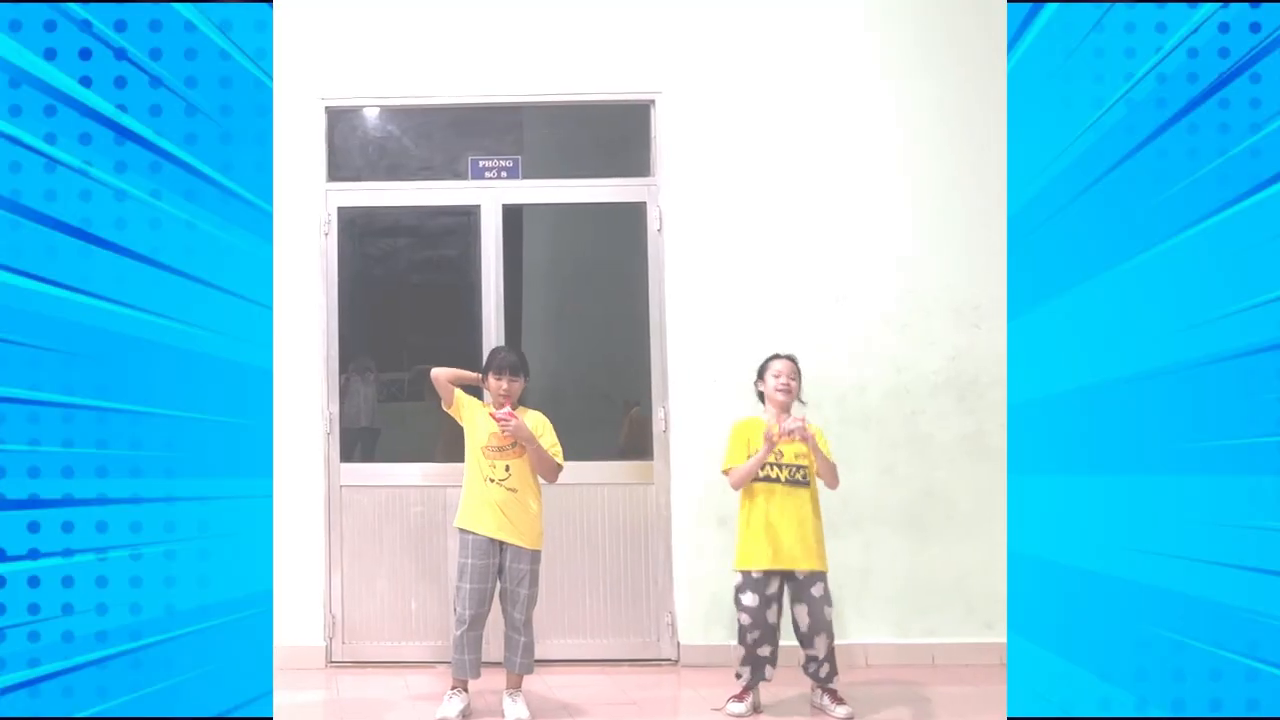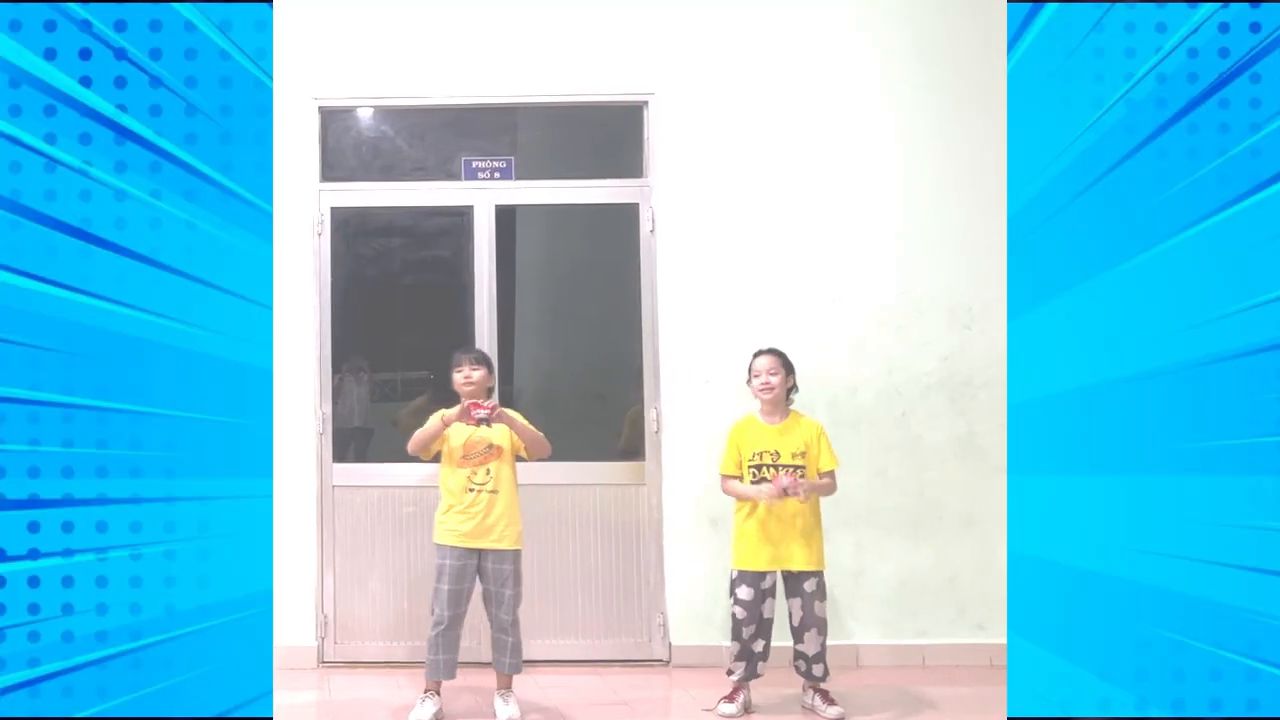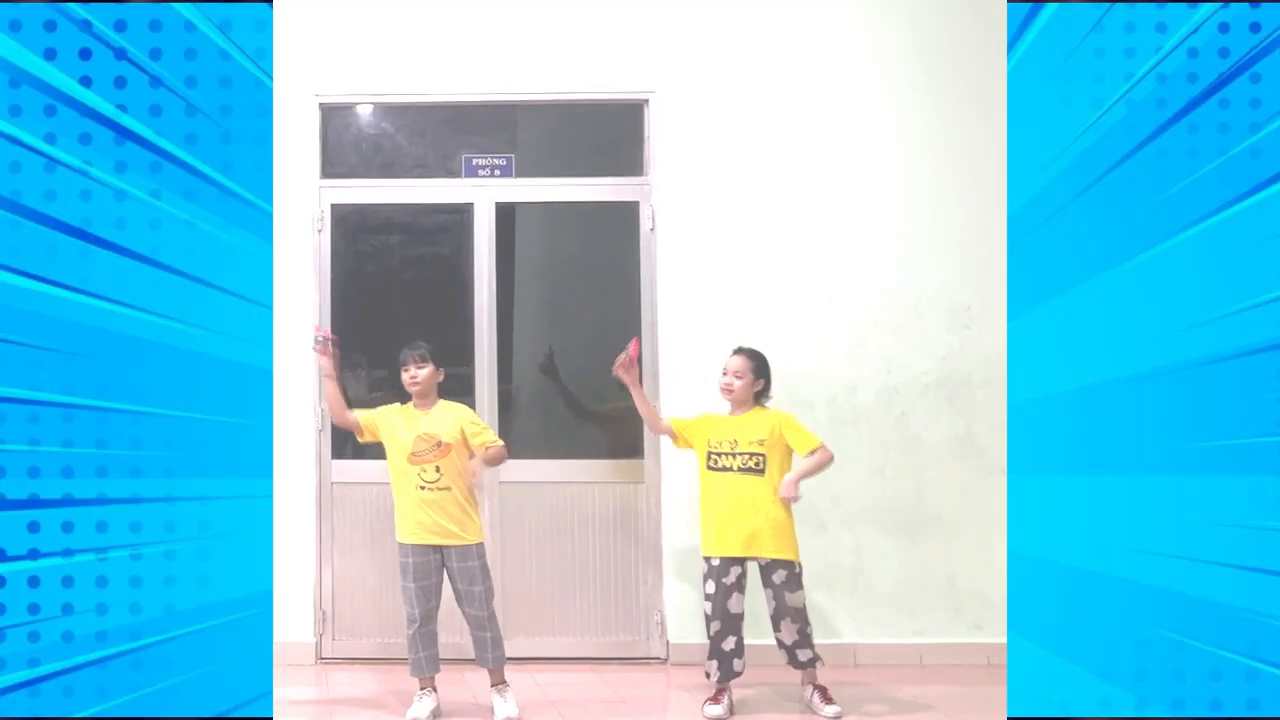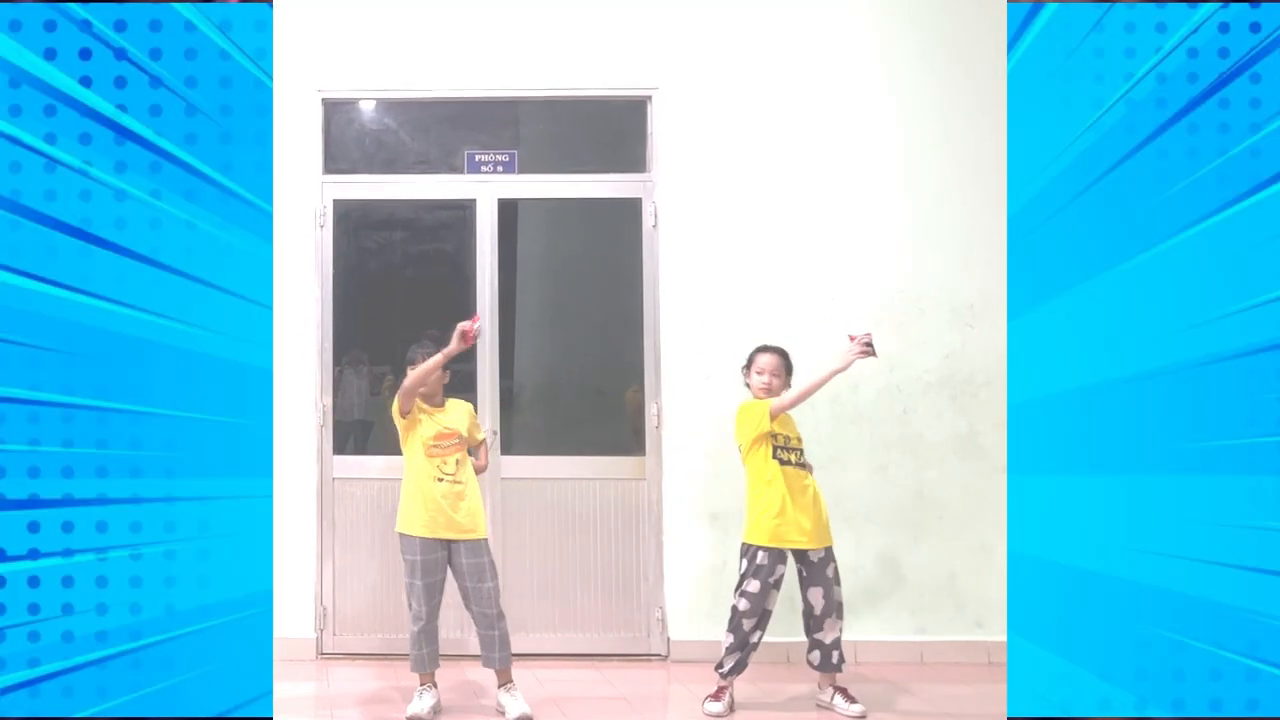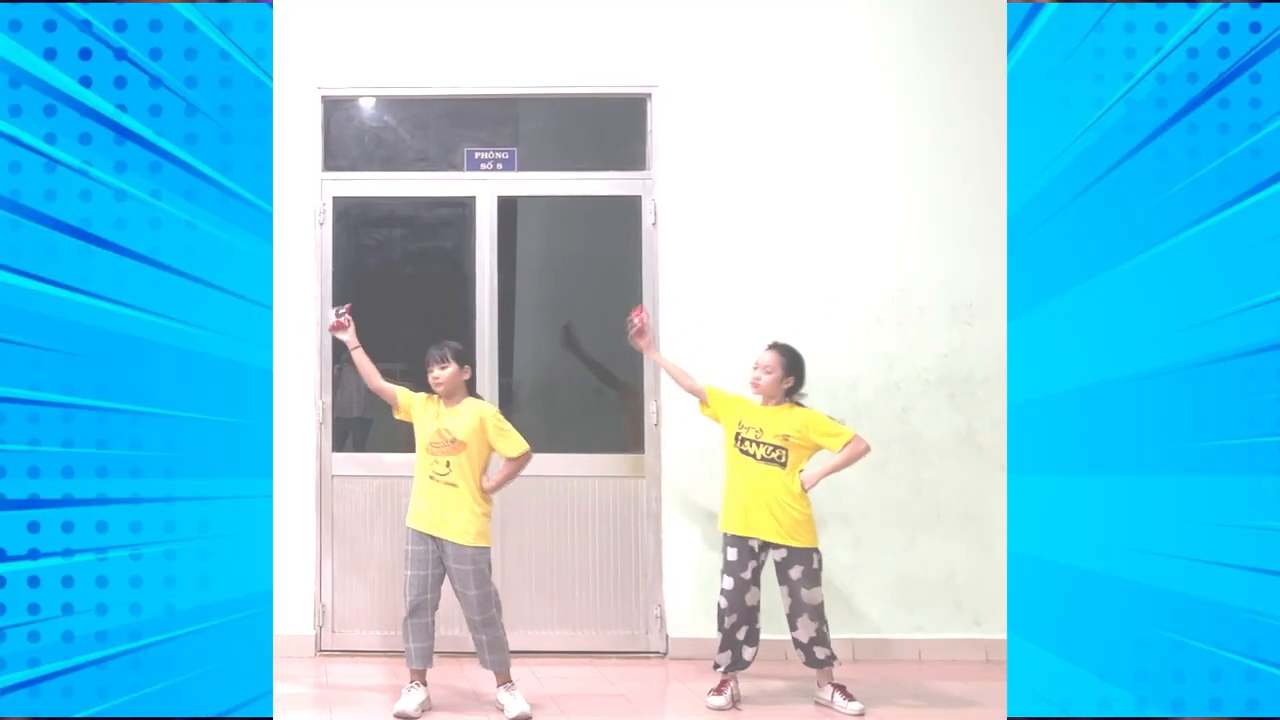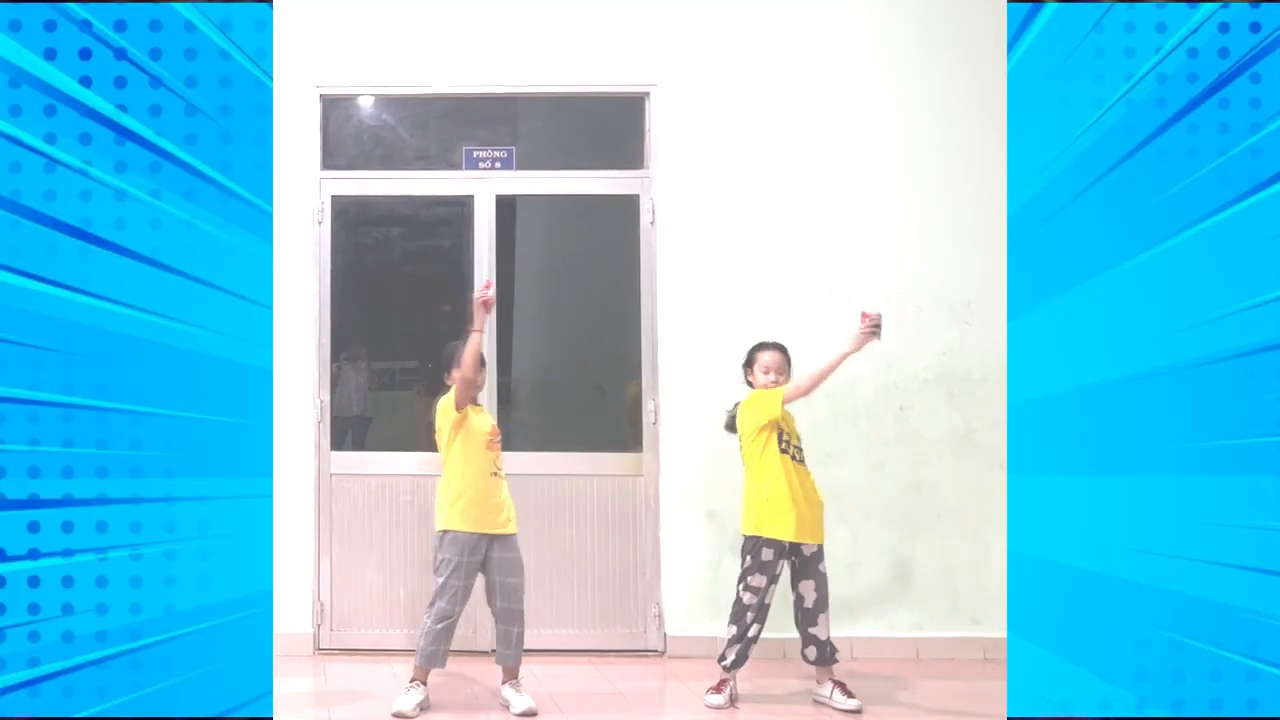
dt=0.7s
person 1, frame 1
left shoulder: (536, 421)
right shoulder: (471, 411)
left elbow: (552, 474)
right elbow: (437, 375)
left wrist: (526, 439)
right wrist: (481, 380)
left hip: (523, 532)
right hip: (478, 528)
left knee: (519, 615)
right knee: (469, 612)
person 1, frame 2
left shoulder: (507, 419)
right shoulder: (444, 418)
left elbow: (543, 451)
right elbow: (413, 449)
left wrist: (507, 420)
right wrist: (450, 419)
left hip: (501, 535)
right hip: (454, 535)
left knee: (504, 616)
right knee: (445, 617)
person 1, frame 3
left shoulder: (459, 414)
right shoulder: (389, 417)
left elbow: (497, 450)
right elbow: (341, 417)
left wrist: (478, 463)
right wrist: (329, 370)
left hip: (461, 532)
right hip: (415, 535)
left knee: (480, 610)
right knee: (420, 615)
left ankle: (499, 687)
person 1, frame 4
left shoulder: (463, 410)
right shoulder: (407, 411)
right elbow: (408, 386)
left wrist: (481, 461)
right wrist: (451, 348)
left hip: (467, 527)
right hip: (420, 528)
left knee: (487, 607)
right knee: (423, 611)
left ankle: (505, 687)
right ankle: (427, 687)
person 1, frame 5
left shoulder: (481, 413)
right shoulder: (420, 405)
left elbow: (521, 453)
right elbow: (376, 383)
left wrist: (493, 484)
right wrist: (352, 342)
left hip: (465, 528)
right hip: (422, 525)
left knee: (481, 610)
right knee: (417, 605)
left ankle: (505, 686)
right ankle: (417, 686)
person 1, frame 6
left shoulder: (479, 410)
right shoulder: (450, 406)
right elbow: (465, 374)
right wrist: (479, 322)
left hip: (500, 524)
right hip: (461, 525)
left knee: (510, 606)
right knee: (446, 606)
left ankle: (510, 684)
person 2, frame 1
left shoulder: (808, 430)
right shoulder: (745, 428)
left elbow: (833, 481)
right elbow: (734, 481)
left wrist: (813, 448)
right wrist: (764, 452)
left hip: (803, 545)
right hip: (759, 546)
left knee: (816, 619)
right knee: (754, 619)
left ankle: (822, 687)
right ankle: (750, 687)
person 2, frame 2
left shoulder: (810, 429)
right shoulder: (741, 430)
left elbow: (830, 482)
right elbow: (727, 483)
left wrist: (811, 488)
right wrist: (757, 492)
left hip: (802, 545)
right hip: (755, 544)
left knee: (810, 618)
right knee: (747, 616)
left ankle: (813, 688)
right ankle: (740, 687)
person 2, frame 3
left shoulder: (777, 422)
right shoulder: (706, 425)
left elbow: (824, 455)
right elbow: (656, 424)
left wrist: (793, 477)
right wrist: (633, 383)
left hip: (771, 535)
right hip: (723, 538)
left knee: (790, 608)
right knee: (721, 612)
left ankle: (811, 683)
right ankle: (722, 687)
person 2, frame 4
left shoulder: (785, 421)
right shoulder: (748, 413)
right elbow: (790, 400)
left wrist: (805, 471)
right wrist: (840, 364)
left hip: (812, 529)
right hip: (768, 531)
left knee: (826, 605)
right knee: (750, 607)
left ankle: (827, 686)
right ankle: (724, 685)
person 2, frame 5
left shoulder: (805, 419)
right shoulder: (733, 407)
left elbow: (859, 445)
right elbow: (690, 385)
left wrist: (817, 473)
right wrist: (650, 349)
left hip: (791, 528)
right hip: (742, 526)
left knee: (806, 604)
right knee: (734, 602)
left ankle: (826, 685)
right ankle: (728, 680)
person 2, frame 6
left shoulder: (783, 416)
right shoulder: (753, 405)
right elbow: (804, 388)
right wrist: (850, 348)
left hip: (805, 524)
right hip: (766, 524)
left knee: (814, 602)
right knee: (751, 601)
left ankle: (825, 682)
right ankle: (727, 678)
